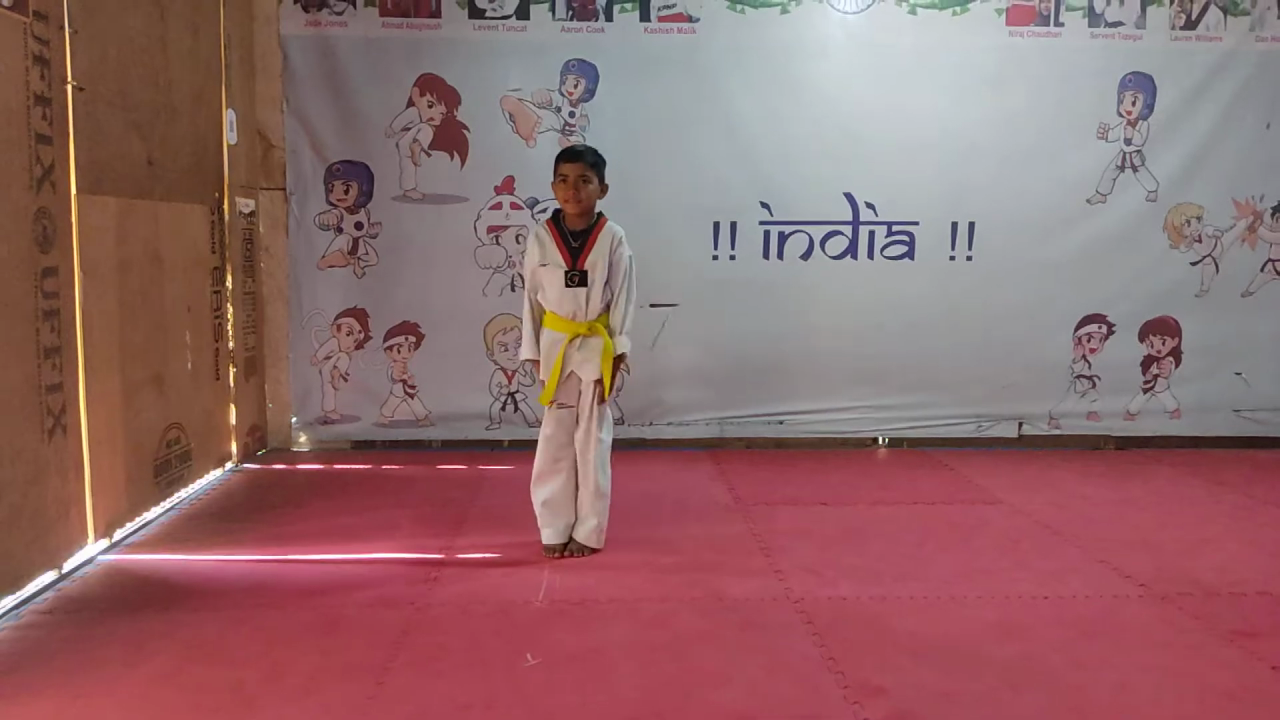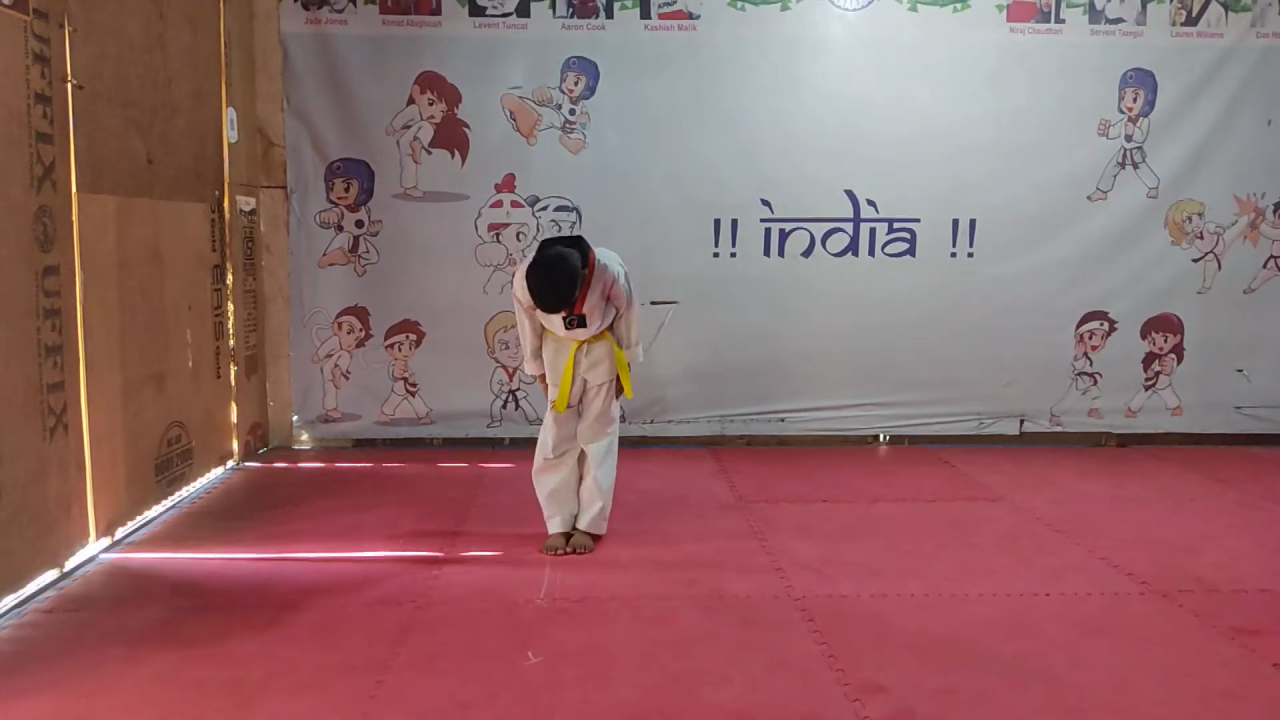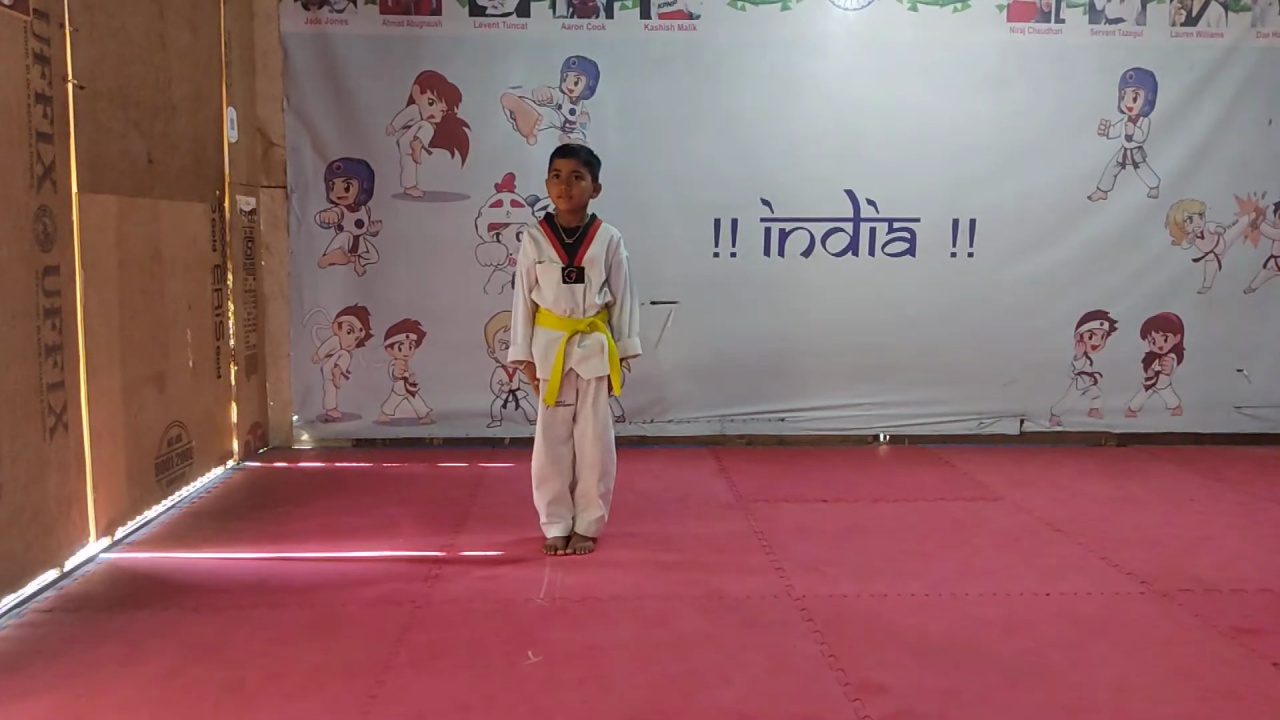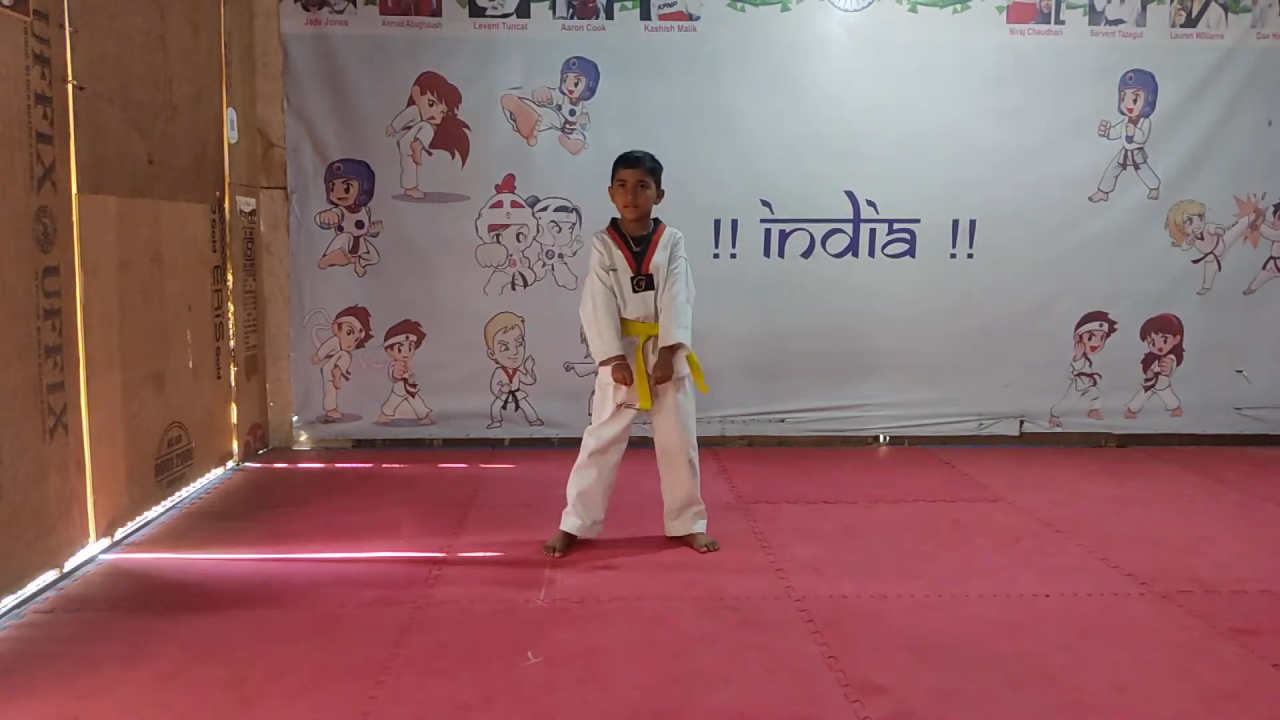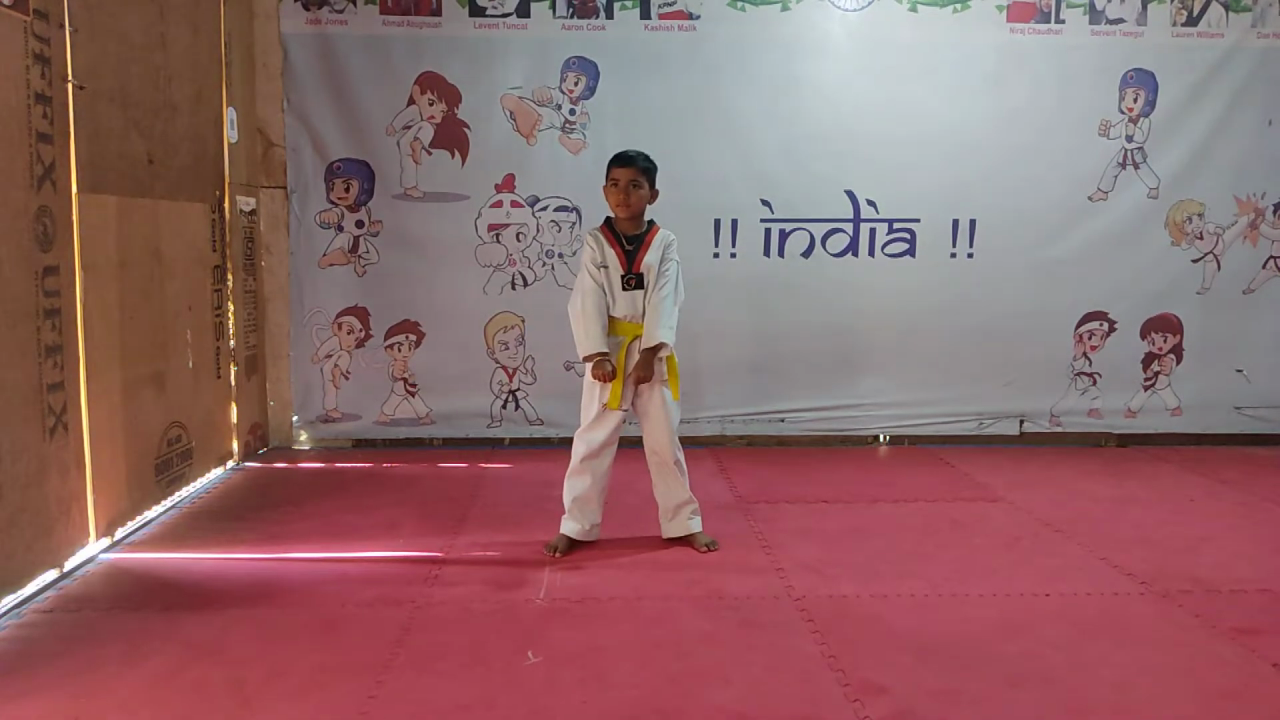
dt=1s
person 1, frame 1
left shoulder: (613, 239)
right shoulder: (541, 239)
left elbow: (622, 301)
right elbow: (532, 301)
left wrist: (615, 359)
right wrist: (536, 356)
left hip: (595, 349)
right hip: (555, 348)
left knee: (592, 445)
right knee: (554, 444)
left ankle: (587, 532)
right ankle: (556, 531)
person 1, frame 2
left shoulder: (608, 270)
right shoulder: (524, 280)
left elbow: (626, 315)
right elbow: (528, 325)
left wrist: (625, 366)
right wrist: (538, 369)
left hip: (601, 354)
right hip: (559, 355)
left knee: (598, 438)
right knee: (557, 441)
left ankle: (587, 525)
right ankle: (560, 525)
person 1, frame 3
left shoulder: (609, 239)
right shoulder: (534, 239)
left elbow: (623, 298)
right elbow: (523, 298)
left wrist: (622, 354)
right wrist: (525, 356)
left hip: (594, 346)
right hip: (550, 345)
left knee: (594, 439)
right knee: (552, 439)
left ankle: (587, 525)
right ankle: (556, 525)
person 1, frame 4
left shoulder: (672, 241)
right shoulder: (603, 245)
left elbow: (677, 301)
right elbow: (597, 307)
left wrist: (667, 353)
right wrist: (615, 359)
left hip: (667, 353)
right hip: (622, 352)
left knee: (679, 441)
right knee: (602, 438)
left ankle: (688, 523)
right ankle: (574, 524)
person 1, frame 5
left shoulder: (664, 243)
right shoulder: (595, 243)
left elbow: (664, 304)
right elbow: (587, 304)
left wrist: (648, 354)
right wrist: (598, 355)
left hip: (652, 353)
right hip: (607, 353)
left knee: (665, 440)
right knee: (593, 441)
left ankle: (684, 523)
right ankle: (576, 526)
